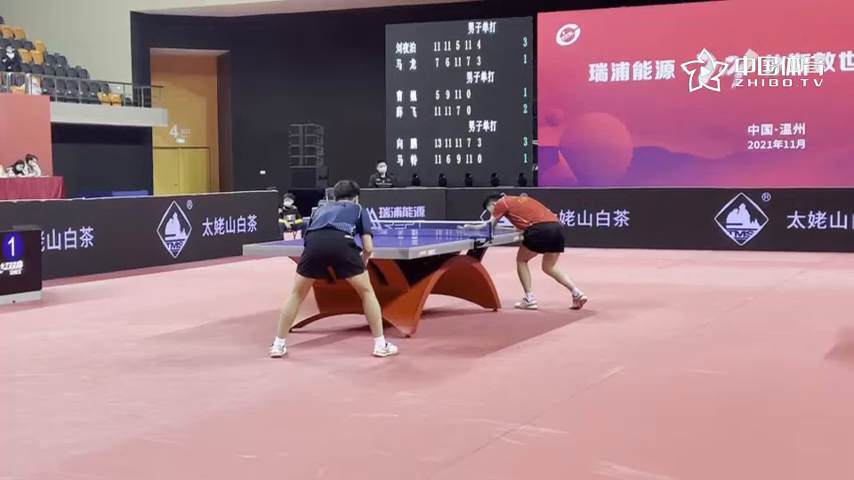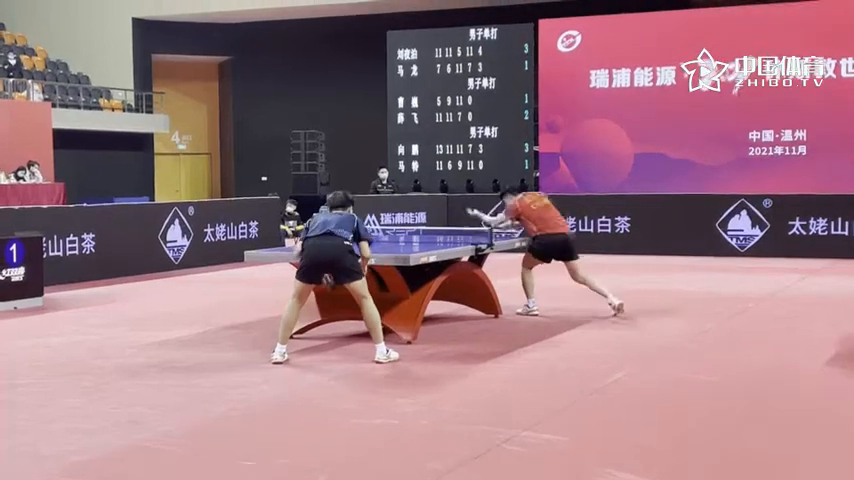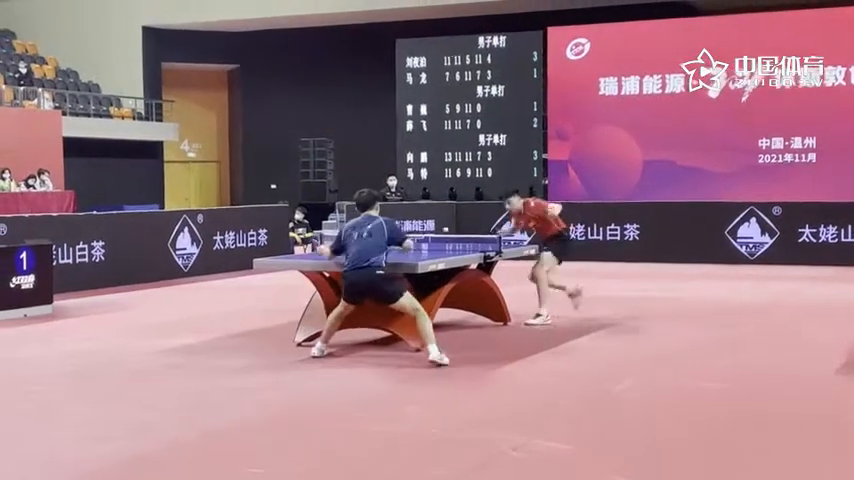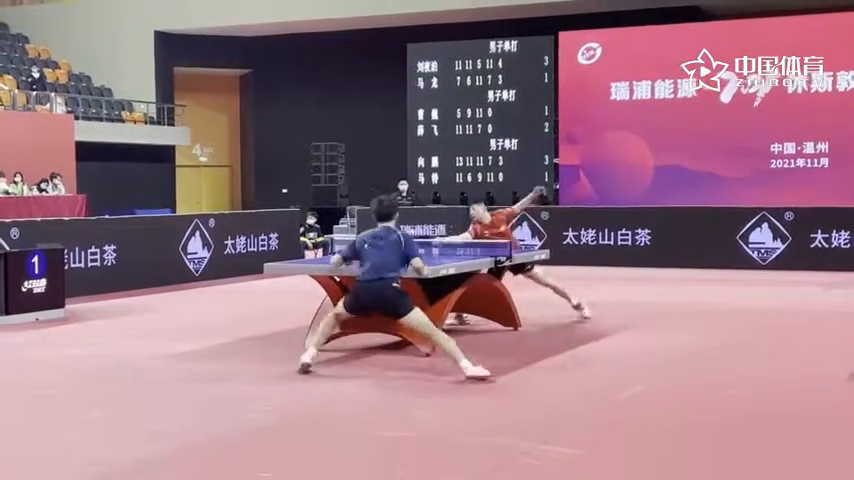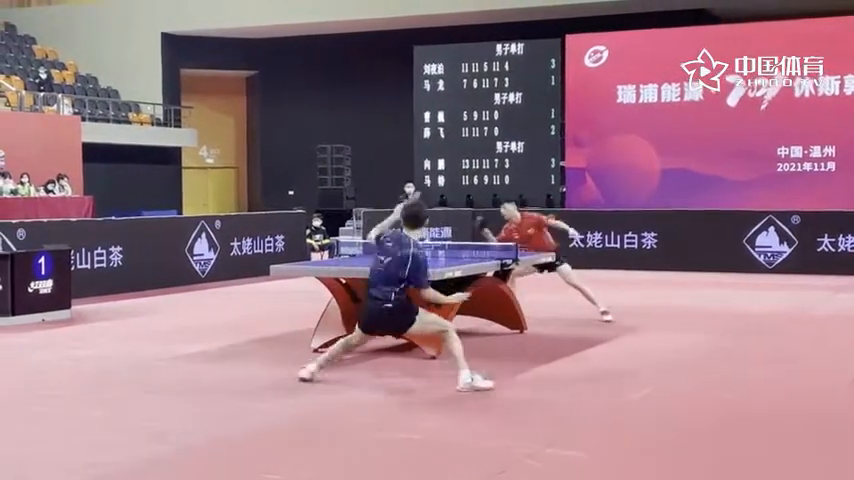
dt=1s
person 1, frame 1
left shoulder: (321, 209)
right shoulder: (358, 209)
left elbow: (310, 236)
right elbow: (368, 248)
left wrist: (323, 266)
right wrist: (361, 265)
left hip: (314, 243)
right hip: (341, 243)
left knee: (297, 294)
right knee: (367, 291)
left ankle: (278, 345)
right ankle: (381, 345)
person 1, frame 2
left shoulder: (315, 219)
right shoulder: (353, 219)
left elbow: (299, 249)
right elbow: (366, 254)
left wrist: (318, 271)
right wrist: (361, 269)
left hip: (312, 249)
right hip: (339, 249)
left knee: (296, 300)
right knee: (364, 298)
left ankle: (279, 351)
right ankle: (382, 351)
person 1, frame 3
left shoulder: (347, 227)
right shoulder: (385, 223)
left elbow: (330, 253)
right elbow: (408, 245)
left wrist: (322, 248)
right wrist: (403, 244)
left hip: (352, 278)
right hip: (376, 276)
left knee: (342, 310)
right knee: (418, 311)
left ankle: (320, 347)
right ankle: (434, 352)
person 1, frame 4
left shoulder: (362, 238)
right shoulder: (402, 237)
left elbow: (335, 262)
right elbow: (417, 266)
left wrist: (340, 256)
right wrist: (423, 269)
left hip: (362, 290)
right hip: (389, 291)
left knee: (334, 317)
right knee: (430, 331)
left ankle: (310, 355)
right ankle: (468, 366)
person 1, frame 5
left shoulder: (386, 238)
right shoulder: (416, 255)
left elbow: (373, 234)
right elbow: (426, 293)
left wrist: (395, 216)
right wrist: (451, 299)
left hip: (370, 308)
right hip: (392, 310)
left knee: (353, 341)
right knee: (447, 330)
left ankle: (312, 368)
right ankle: (466, 378)
person 2, frame 1
left shoulder: (501, 203)
right shoulder: (517, 200)
left elbow: (490, 226)
left hip: (541, 229)
right hip: (557, 227)
left knee: (521, 260)
right knee: (549, 267)
left ankle: (529, 299)
right ankle: (577, 293)
person 2, frame 2
left shoulder: (516, 205)
right shoulder: (539, 196)
left elbow: (495, 221)
left wrist: (478, 214)
left hip: (545, 238)
right hip: (565, 236)
left knee: (526, 267)
right knee: (579, 276)
left ankle: (531, 306)
right ankle: (612, 299)
person 2, frame 3
left shoulder: (532, 205)
right shoulder: (516, 213)
left elbow: (556, 207)
right elbow: (516, 228)
left wrist: (554, 211)
right wrist: (503, 233)
left hip: (559, 238)
right hip: (549, 240)
left knee: (539, 273)
right knee: (534, 276)
left ankle: (543, 314)
right ankle: (572, 291)
person 2, frame 4
left shoulder: (501, 216)
right shoulder: (475, 228)
left elbow: (518, 208)
right elbow: (463, 238)
left wrist: (534, 195)
left knee: (546, 282)
left ankle: (575, 303)
right ankle: (461, 315)
person 2, frame 5
left shoulder: (532, 218)
right shoulder: (507, 230)
left elbow: (554, 223)
right elbow: (496, 243)
left wrist: (569, 229)
right wrist: (487, 233)
left knee: (573, 282)
right knee: (509, 275)
left ankle: (602, 309)
